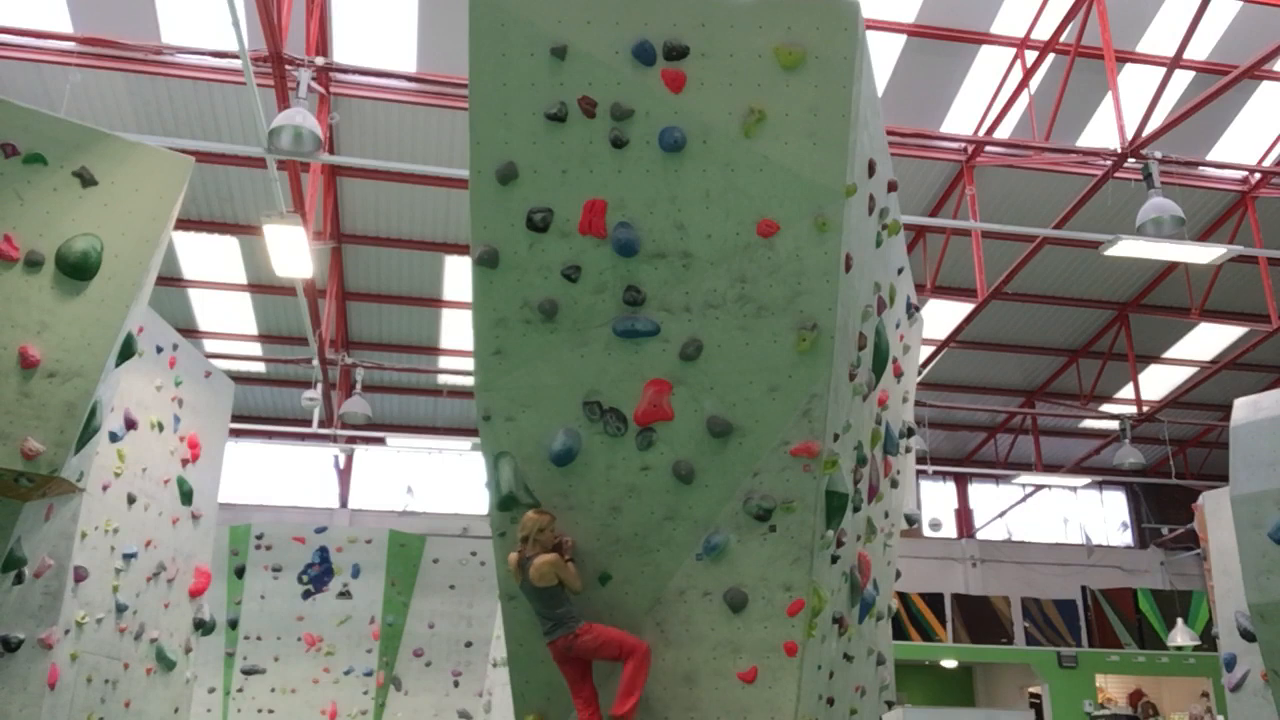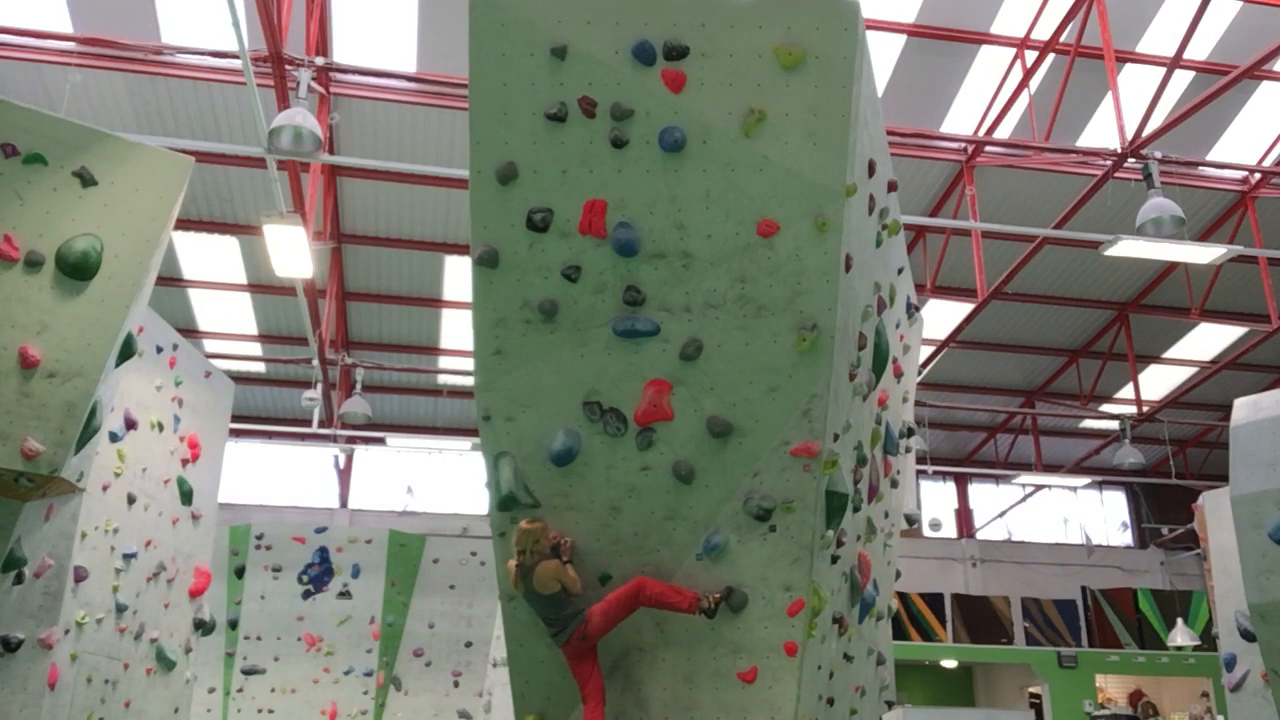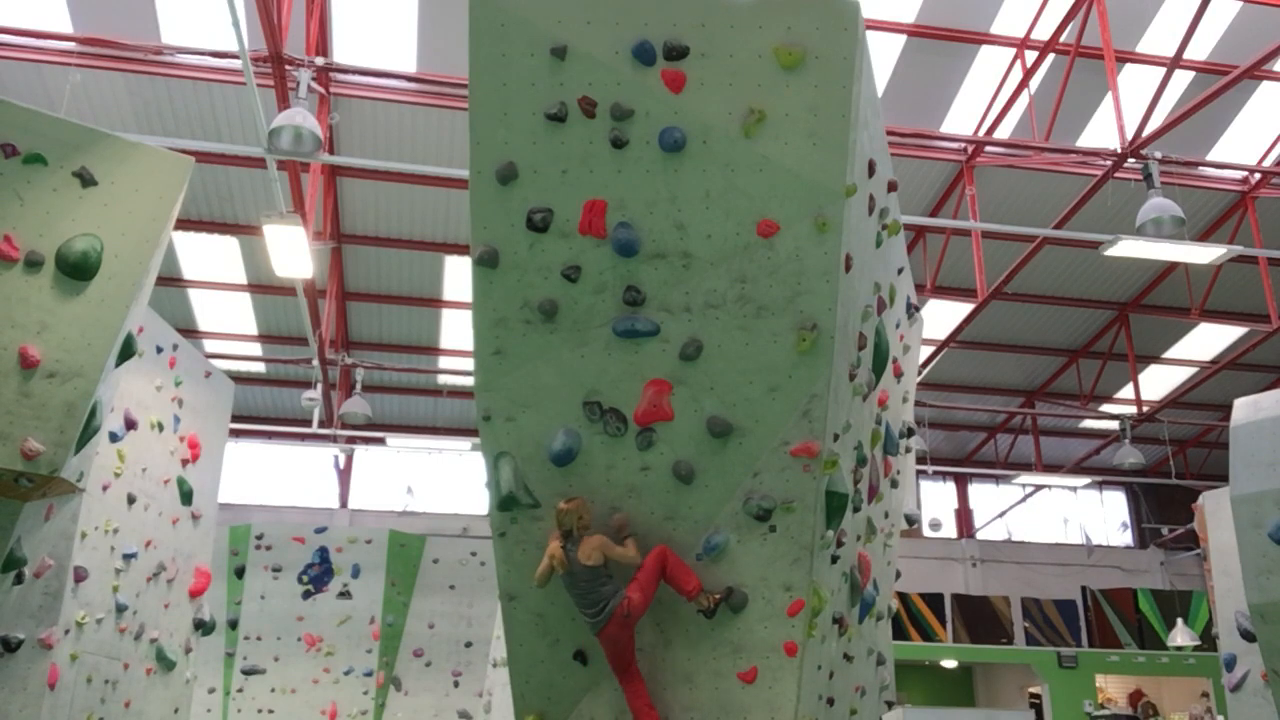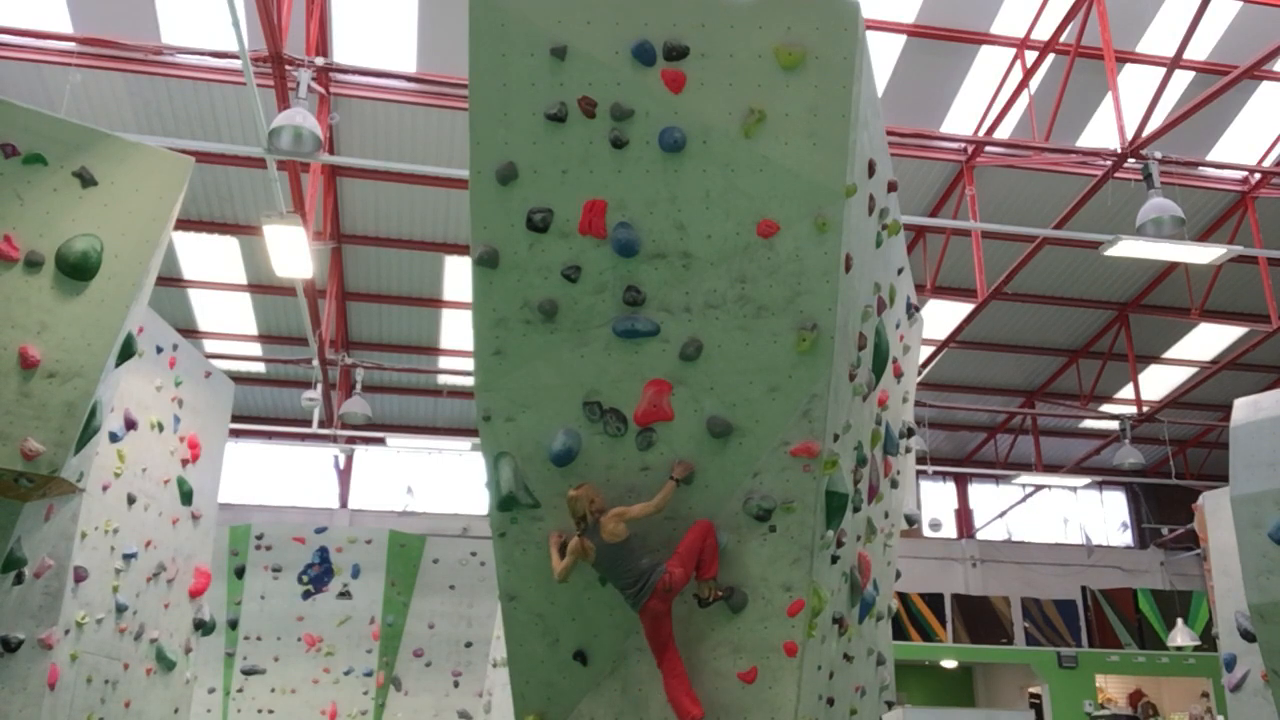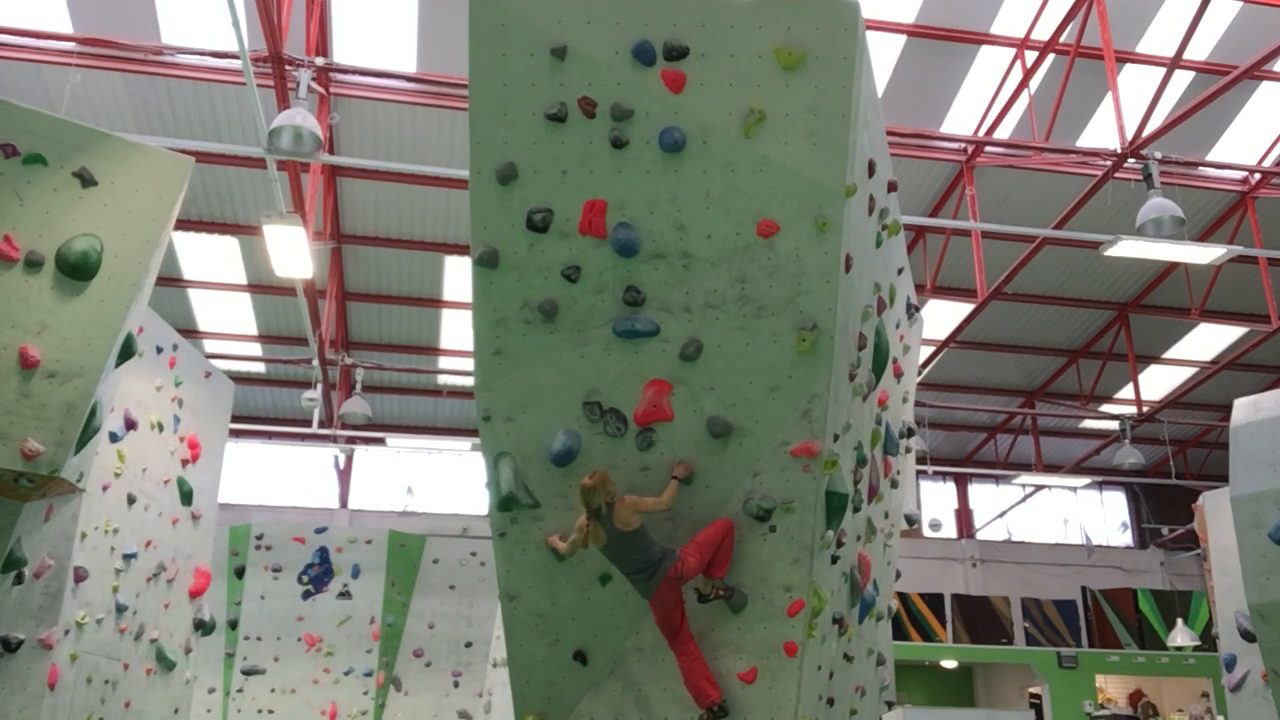
dt=1s
person 1, frame 1
left shoulder: (514, 560)
right shoulder: (550, 560)
right elbow: (576, 587)
left wrist: (554, 551)
right wrist: (568, 557)
left hip: (555, 642)
right hip: (575, 635)
left knee: (585, 702)
right knee: (638, 649)
person 1, frame 2
left shoulder: (513, 568)
right shoulder: (550, 567)
right elbow: (576, 589)
left wrist: (550, 550)
right wrist: (566, 558)
left hip: (567, 642)
right hip: (584, 627)
left knee: (592, 699)
right knee: (640, 587)
right ankle: (701, 603)
person 1, frame 3
left shoulder: (555, 550)
right shoulder: (596, 542)
left elbow: (539, 582)
right elbow: (636, 559)
right wrist: (625, 533)
left hip: (604, 629)
right hip: (625, 607)
left knee: (630, 682)
right knee: (661, 554)
right ankle: (703, 600)
person 1, frame 4
left shoulder: (576, 544)
right shoulder: (614, 518)
left elbow: (559, 576)
right elbow: (656, 505)
left wrist: (554, 546)
right wrist: (675, 478)
left hip: (645, 606)
right hip: (665, 580)
left knee: (668, 663)
right knee: (703, 527)
right ankle: (706, 589)
person 1, frame 5
left shoulder: (584, 525)
right shoulder: (625, 506)
left elbow: (567, 551)
right elbow: (664, 503)
left wrist: (554, 541)
right wrist: (676, 477)
left hip: (655, 592)
right hip: (676, 567)
left knee: (682, 647)
right knee: (724, 526)
right ankle: (711, 585)
